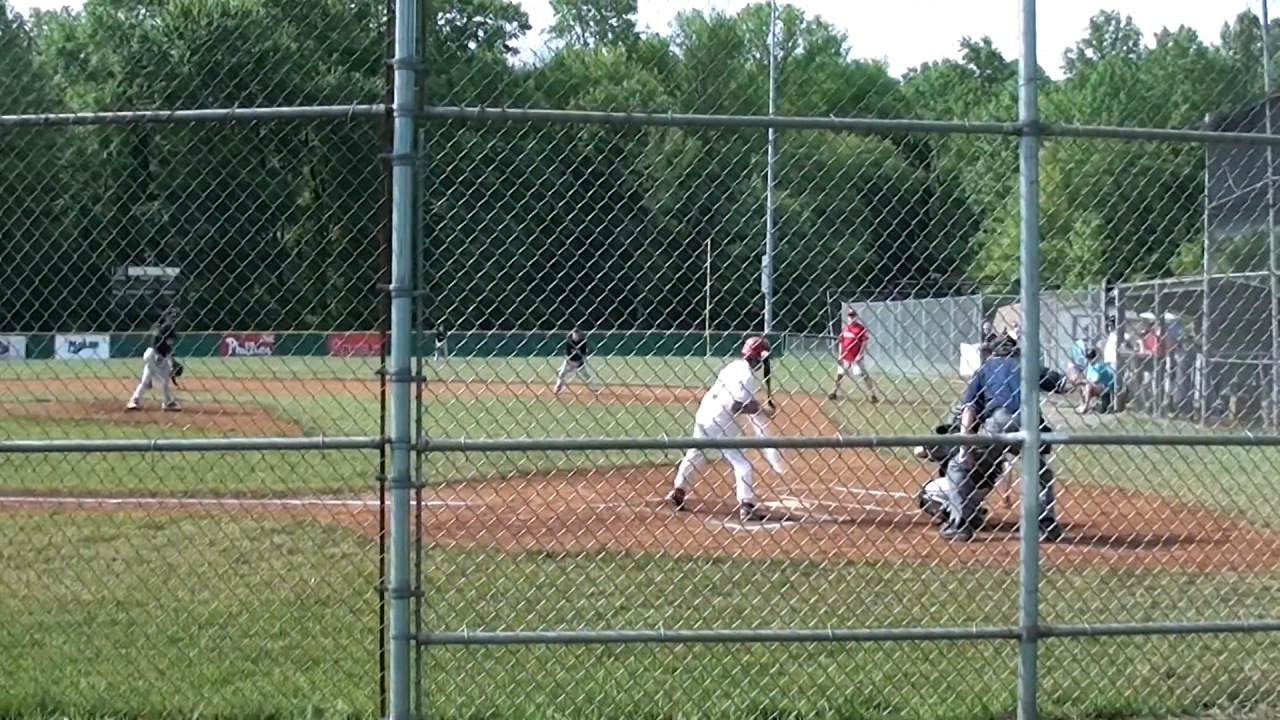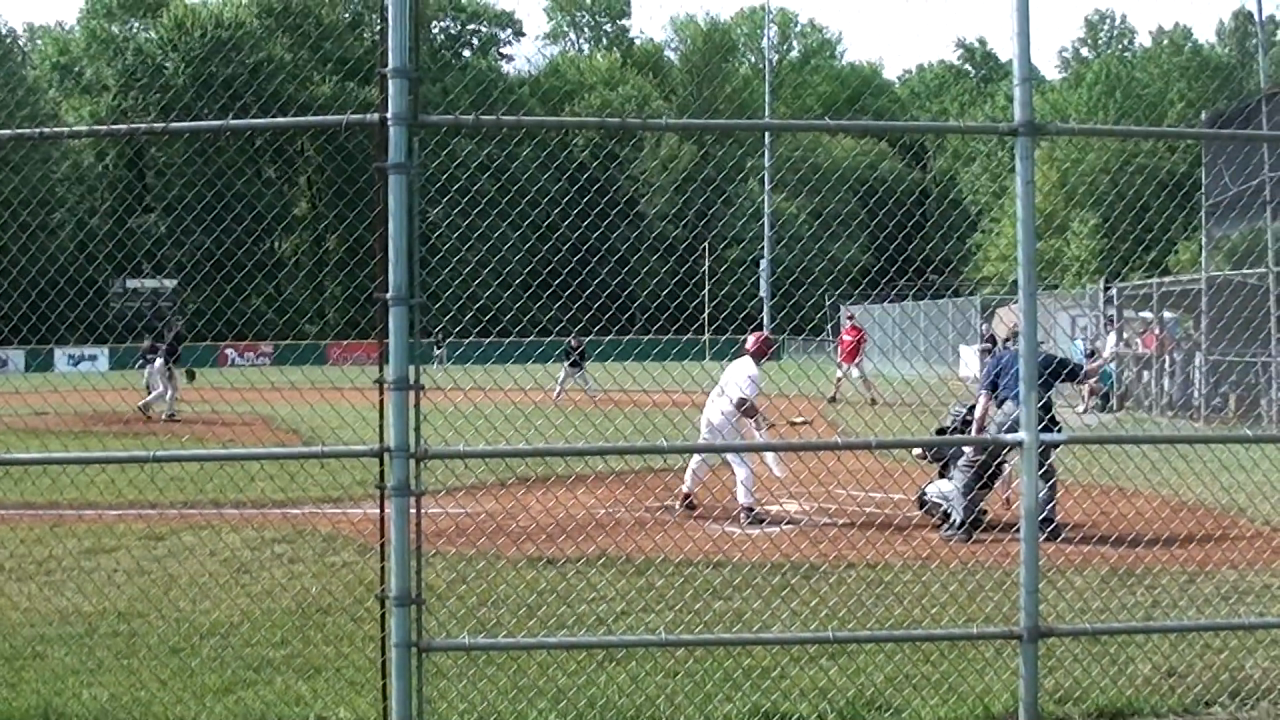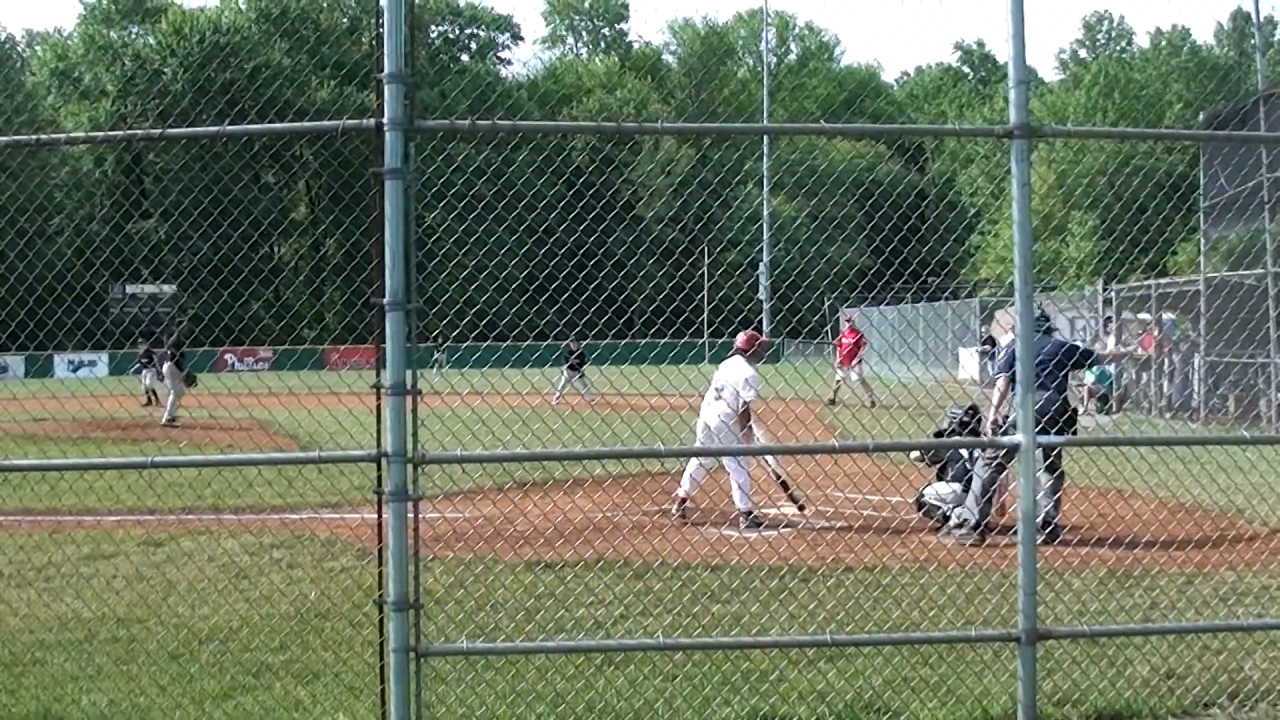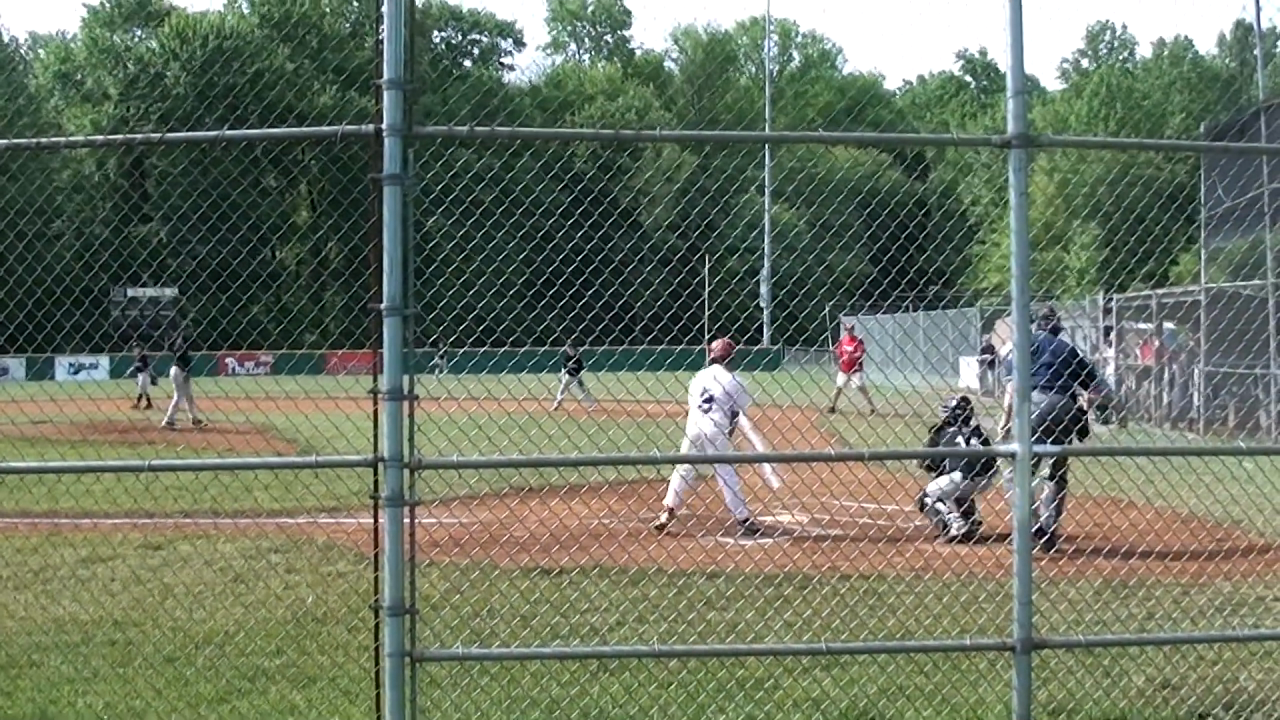
dt=0.2s
person 1, frame 1
left shoulder: (984, 369)
left elbow: (969, 408)
right elbow: (1064, 387)
left wrist: (964, 447)
left hip: (999, 424)
left knee: (959, 466)
right knee: (1041, 471)
left ankle: (961, 524)
right ankle: (1048, 524)
person 1, frame 2
left shoulder: (1000, 358)
right shoulder: (1047, 358)
left elbow: (985, 396)
right elbow: (1084, 374)
left wrist: (975, 433)
left hip: (1009, 416)
right hip: (1041, 421)
left knee: (969, 467)
right knee: (1044, 470)
left ankle: (961, 526)
right ankle: (1047, 525)
person 1, frame 3
left shoulder: (1017, 344)
right shoulder: (1063, 346)
left elbow: (1003, 380)
right elbow: (1100, 358)
left wrist: (993, 413)
right wrist: (1127, 353)
right hip: (1058, 406)
left knee: (992, 461)
right knee: (1054, 466)
left ankle: (974, 524)
right ankle: (1050, 526)
person 1, frame 4
left shoulder: (1031, 343)
right shoulder: (1069, 350)
left elbow: (1015, 382)
right elbow: (1096, 388)
left wrist: (1006, 419)
left hip: (1040, 405)
right hip: (1069, 412)
right knee: (1057, 474)
left ankle: (1038, 529)
right ankle: (1046, 533)
person 2, frame 1
left shoulder: (735, 366)
right shoulder: (746, 375)
right elbow: (736, 406)
left wrist: (759, 409)
right wrist: (761, 411)
left hip: (704, 415)
right hip: (719, 421)
left knee: (696, 453)
right knee: (741, 462)
left ankle: (678, 492)
right ankle: (747, 506)
person 2, frame 2
left shoulder: (737, 363)
right shoulder: (752, 371)
right elbow: (741, 402)
left wrist: (756, 415)
right wrist: (758, 419)
left hip: (710, 413)
right hip: (725, 419)
left knee: (702, 455)
right knee: (741, 463)
left ankle: (686, 496)
right ankle: (747, 510)
person 2, frame 3
left shoulder: (725, 364)
right shoulder: (749, 373)
right elbow: (745, 407)
right wrist: (747, 431)
left hip: (705, 417)
right hip: (723, 422)
left knee: (699, 461)
right knee: (736, 468)
left ankle: (681, 501)
right ankle: (746, 514)
person 2, frame 4
left shoulder: (699, 376)
right shoulder: (735, 382)
left elbow: (692, 405)
right elbow: (735, 415)
right wrist: (727, 437)
left hip: (694, 429)
right hip: (716, 433)
left knee: (682, 472)
right knee: (728, 477)
left ankle: (667, 515)
right ankle: (744, 521)
